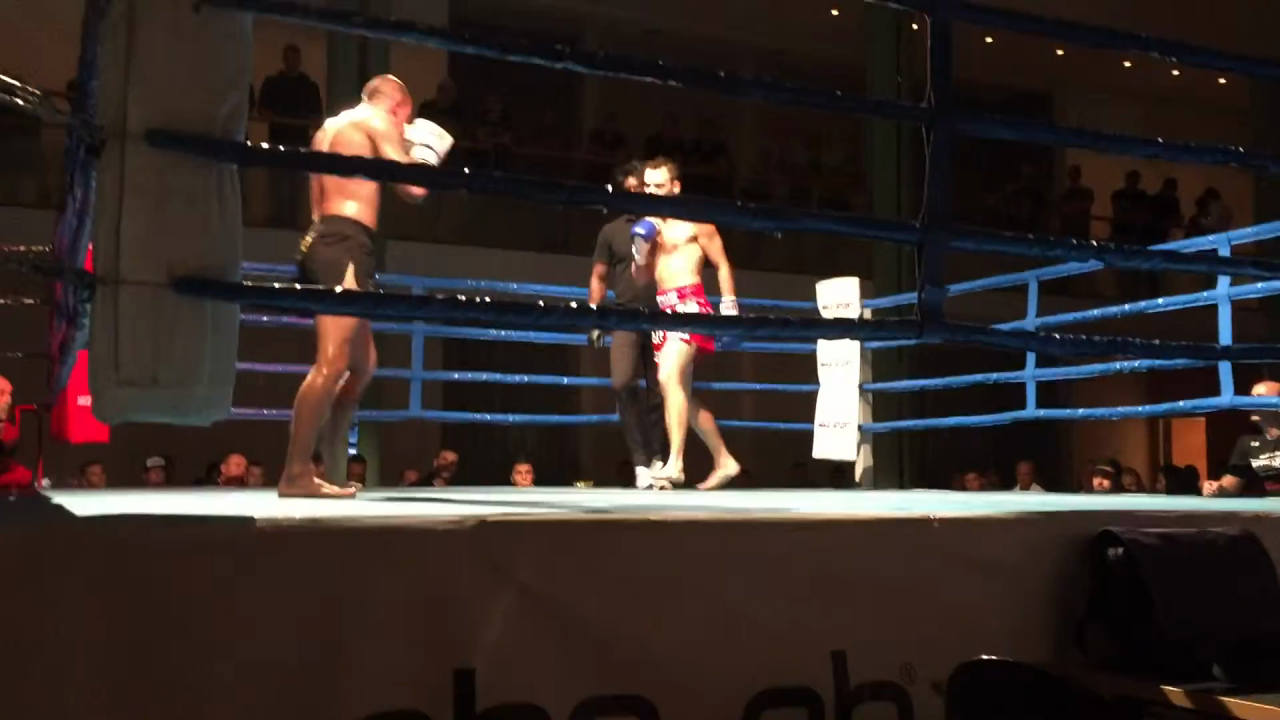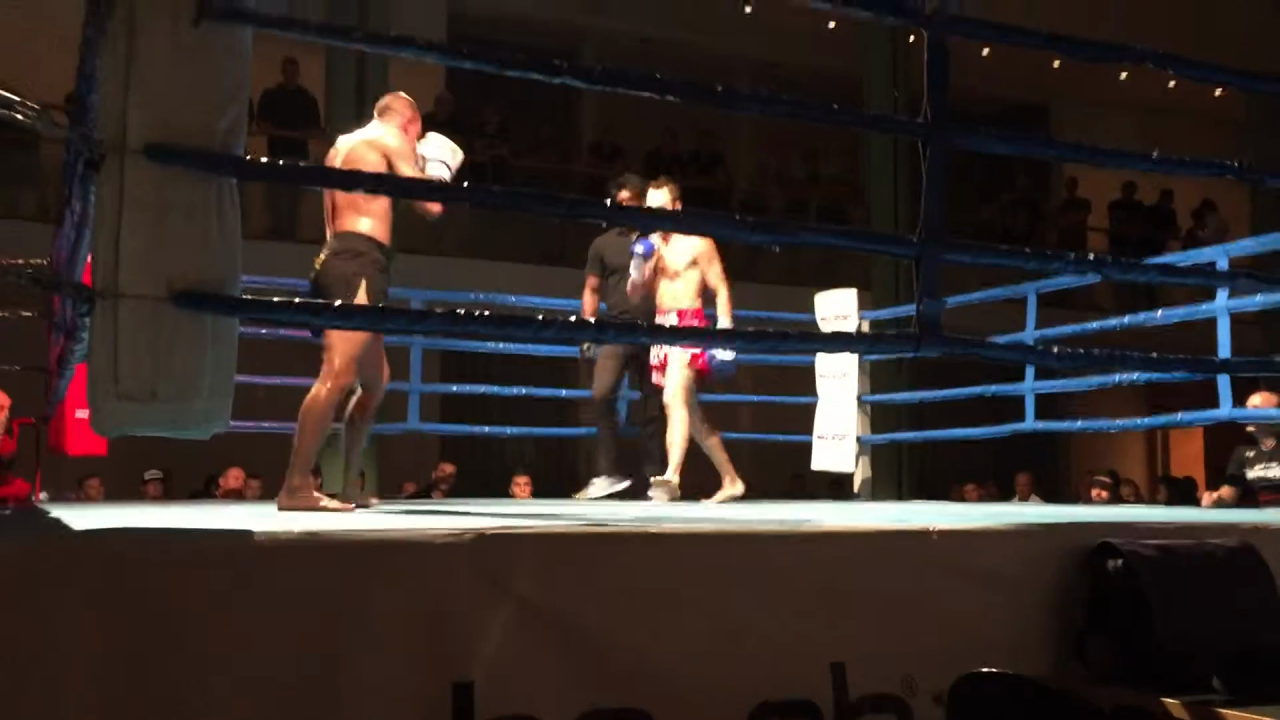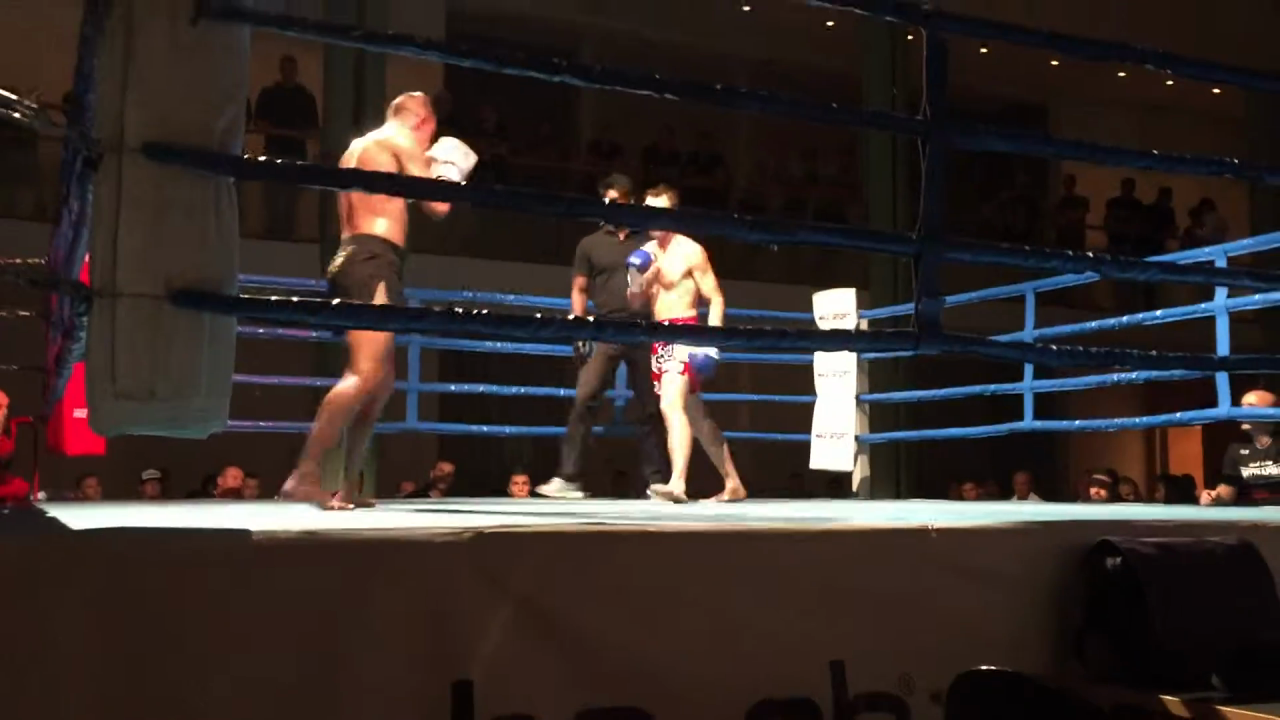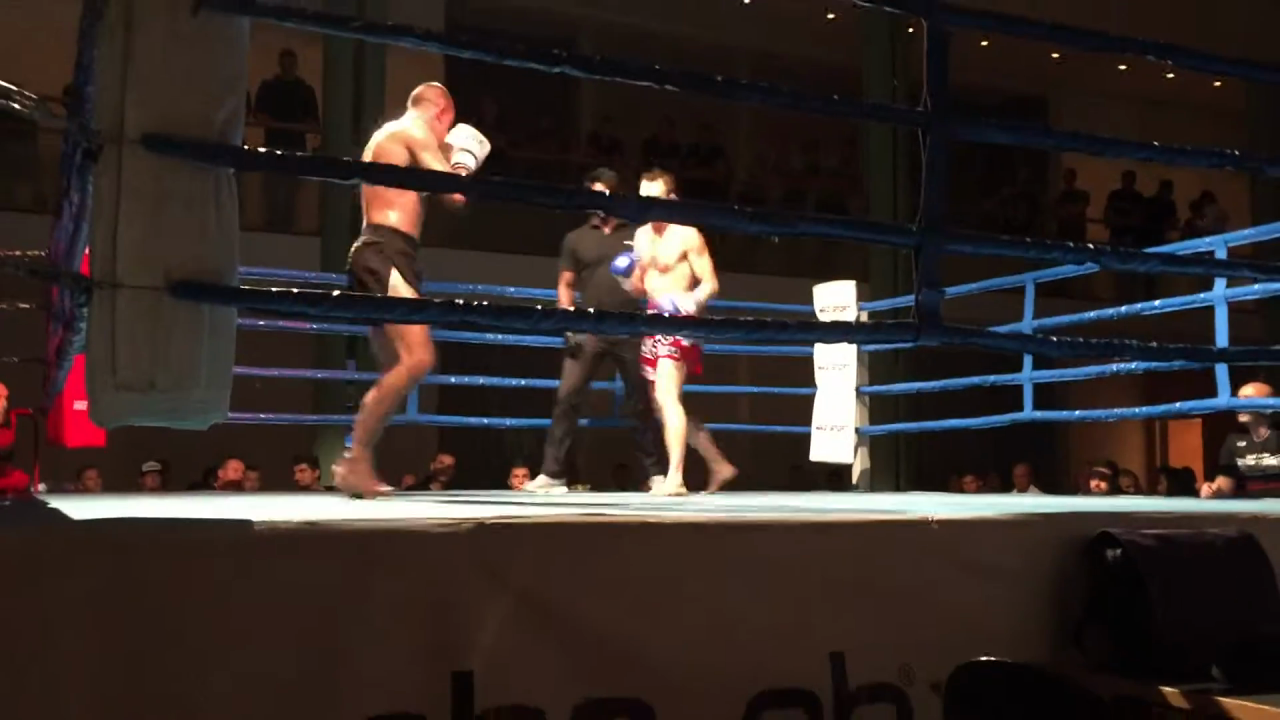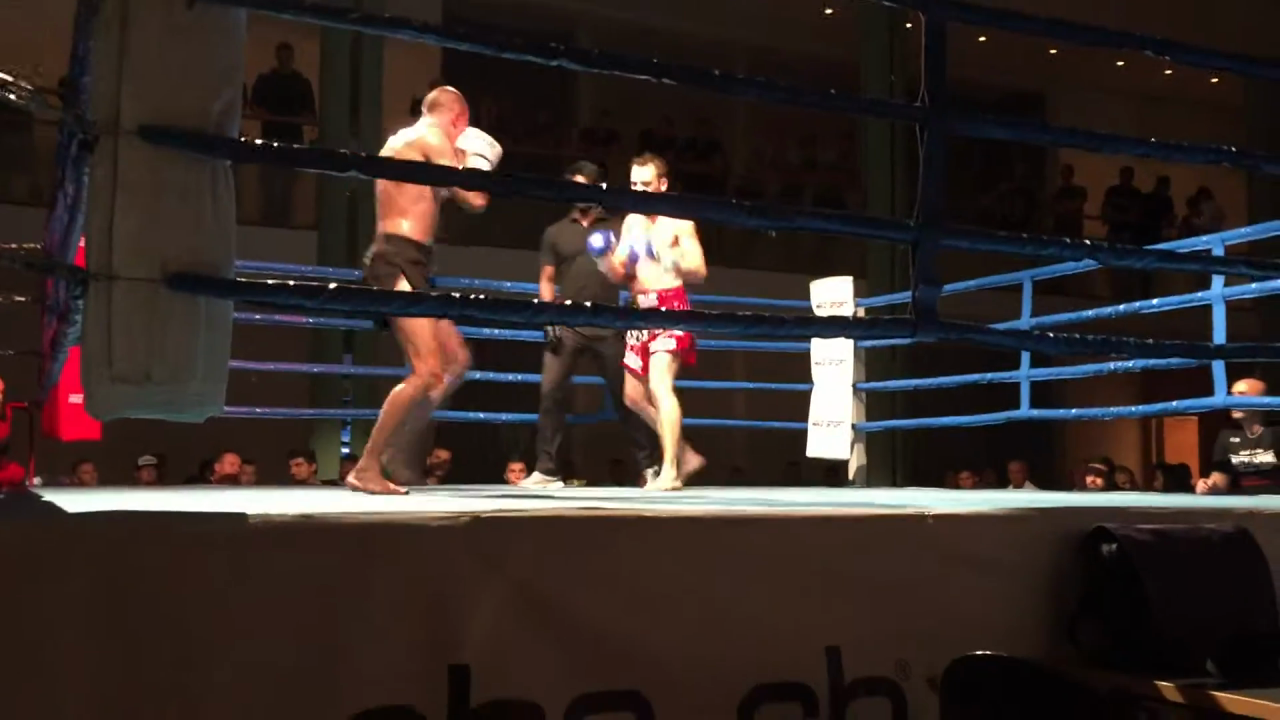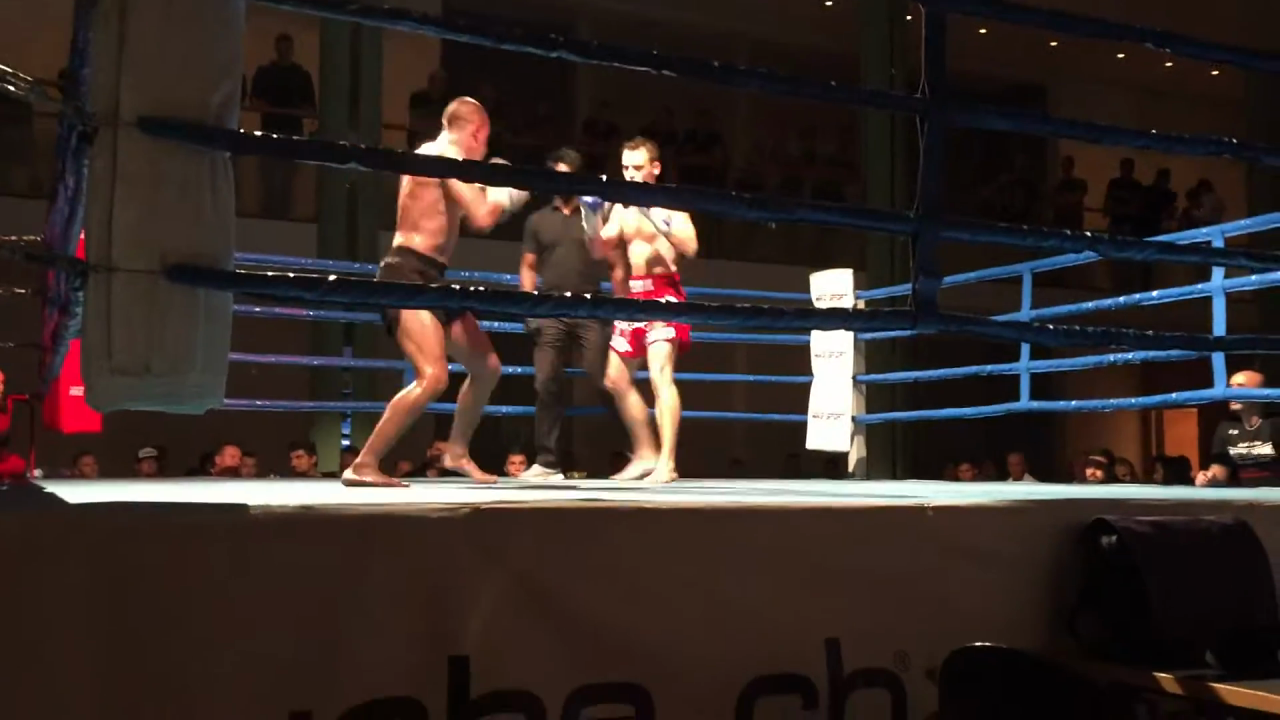
dt=0.1s
person 1, frame 1
left shoulder: (329, 129)
right shoulder: (376, 123)
right elbow: (414, 189)
left wrist: (404, 154)
right wrist: (425, 153)
left hip: (324, 246)
right hip: (343, 246)
left knee: (363, 363)
right knee: (332, 363)
left ankle: (334, 467)
right ankle: (296, 474)
person 1, frame 2
left shoulder: (342, 146)
right shoulder: (390, 141)
right elbow: (432, 206)
left wrist: (414, 171)
right wrist: (439, 169)
left hip: (337, 261)
right hip: (357, 262)
left knee: (376, 379)
right knee: (337, 377)
left ankle: (349, 486)
right ankle: (296, 487)
person 1, frame 3
left shoulder: (357, 148)
right shoulder: (401, 141)
right elbow: (437, 206)
left wrist: (421, 172)
right wrist: (449, 171)
left hip: (353, 262)
right hip: (373, 264)
left knee: (380, 382)
right knee: (365, 375)
left ankle: (349, 487)
right ankle: (306, 474)
person 1, frame 4
left shoulder: (383, 137)
right shoulder: (414, 132)
right elbow: (454, 196)
left wrist: (445, 160)
right wrist: (466, 158)
left hip: (382, 257)
right hip: (385, 256)
left knee: (399, 367)
right knee: (416, 360)
left ankle: (362, 458)
right ankle: (355, 460)
person 1, frame 5
left shoulder: (399, 143)
right shoulder: (431, 139)
right elbow: (474, 200)
left wrist: (450, 171)
right wrist: (478, 161)
left hip: (401, 264)
right hip: (400, 265)
left knee: (457, 360)
right knee: (429, 369)
left ankle: (398, 454)
right ankle: (366, 468)
person 1, frame 6
left shoulder: (433, 157)
right shoulder: (443, 159)
right elbow: (481, 219)
left wrist: (503, 198)
right wrist: (502, 196)
left hip: (434, 281)
right hip: (408, 276)
left knee: (488, 368)
right knee: (433, 376)
left ankle: (457, 453)
right ankle: (363, 465)
person 2, frame 1
left shoulder: (695, 222)
right shoulder: (649, 225)
left elbow: (722, 264)
right elbow: (641, 276)
left wrist: (728, 307)
right wrist: (640, 251)
left hip: (689, 304)
right hip: (663, 309)
left knee: (669, 376)
right knee: (683, 396)
left ankle: (675, 462)
right ankle: (724, 461)
person 2, frame 2
left shoulder: (697, 243)
right shoulder: (649, 245)
left elbow: (721, 289)
right elbow: (634, 295)
left wrist: (725, 334)
right wrist: (638, 268)
left hip: (689, 327)
left knee: (673, 398)
right knee: (692, 415)
left ankle: (672, 476)
right ankle: (731, 480)
person 2, frame 3
left shoulder: (691, 251)
right shoulder: (648, 253)
left elbow: (716, 298)
right elbow: (636, 303)
right wrist: (636, 278)
right hip: (662, 339)
left knee: (671, 406)
right knee: (696, 418)
left ankle: (676, 483)
right ankle: (733, 482)
person 2, frame 4
left shoulder: (689, 235)
right shoulder: (642, 236)
left elbow: (711, 285)
right elbow: (636, 288)
left wrist: (685, 301)
right wrist: (629, 279)
left knee: (666, 396)
right knee: (667, 403)
left ankle: (675, 476)
right ankle: (718, 464)
person 2, frame 5
left shoulder: (679, 221)
right shoulder: (631, 222)
left elbow: (699, 271)
right elbow: (618, 274)
left wrist: (666, 256)
right wrist: (607, 257)
left hip: (670, 308)
right hip: (642, 312)
left knee: (660, 387)
right knee: (633, 396)
left ankle: (669, 471)
right ankle: (686, 455)
person 2, frame 6
right shoulder: (623, 206)
left elbow: (691, 248)
right elbow: (602, 249)
left wrist: (658, 215)
left hip: (664, 294)
right hip: (634, 296)
left knee: (660, 375)
right knee: (615, 380)
left ankle: (667, 463)
right ankle: (646, 452)
person 3, frame 1
right shoulder: (611, 232)
right elbow: (599, 278)
left knee: (658, 395)
right knee: (621, 384)
left ankle: (657, 462)
right ankle: (642, 460)
person 3, frame 2
right shoulder: (603, 244)
right elbow: (591, 291)
left knee: (653, 409)
right knee: (601, 395)
left ankle: (656, 479)
right ankle: (606, 474)
person 3, frame 3
right shoulder: (590, 244)
right elbow: (579, 291)
left knee: (649, 408)
right knee: (583, 398)
left ankle: (656, 479)
right ankle: (567, 478)
person 3, frame 4
left shoulder: (635, 235)
right shoulder: (575, 239)
right elbow: (566, 286)
right hip: (587, 329)
left knee: (641, 402)
right knee: (567, 396)
left ankle: (656, 473)
right ankle: (551, 474)
person 3, frame 5
left shoulder: (618, 228)
right shoulder: (556, 232)
right elbow: (548, 280)
left hip: (607, 323)
right hip: (569, 324)
left knee: (624, 395)
right knee: (551, 391)
left ankle: (649, 465)
right ankle: (546, 470)
person 3, frame 6
left shoulder: (598, 217)
right shoulder: (539, 220)
left elbow: (617, 267)
right elbow: (529, 268)
right hip: (551, 312)
left knee: (603, 381)
right knee: (546, 385)
right ankle: (547, 462)
